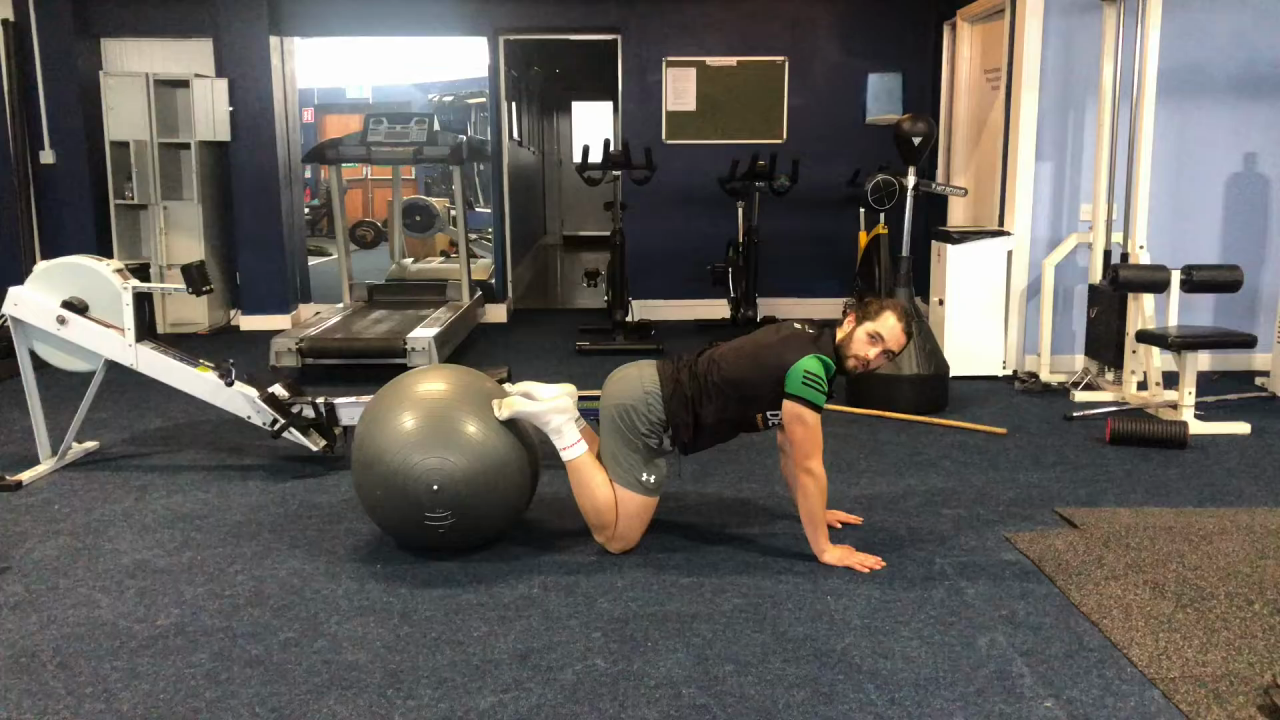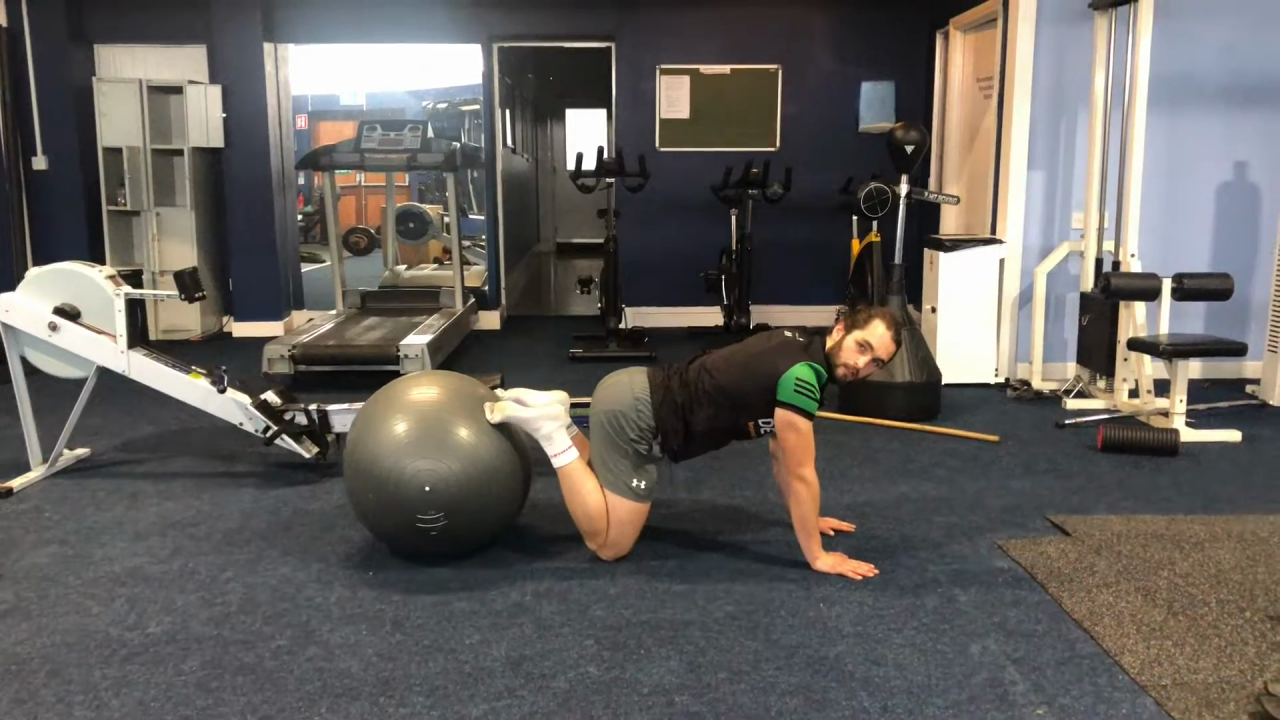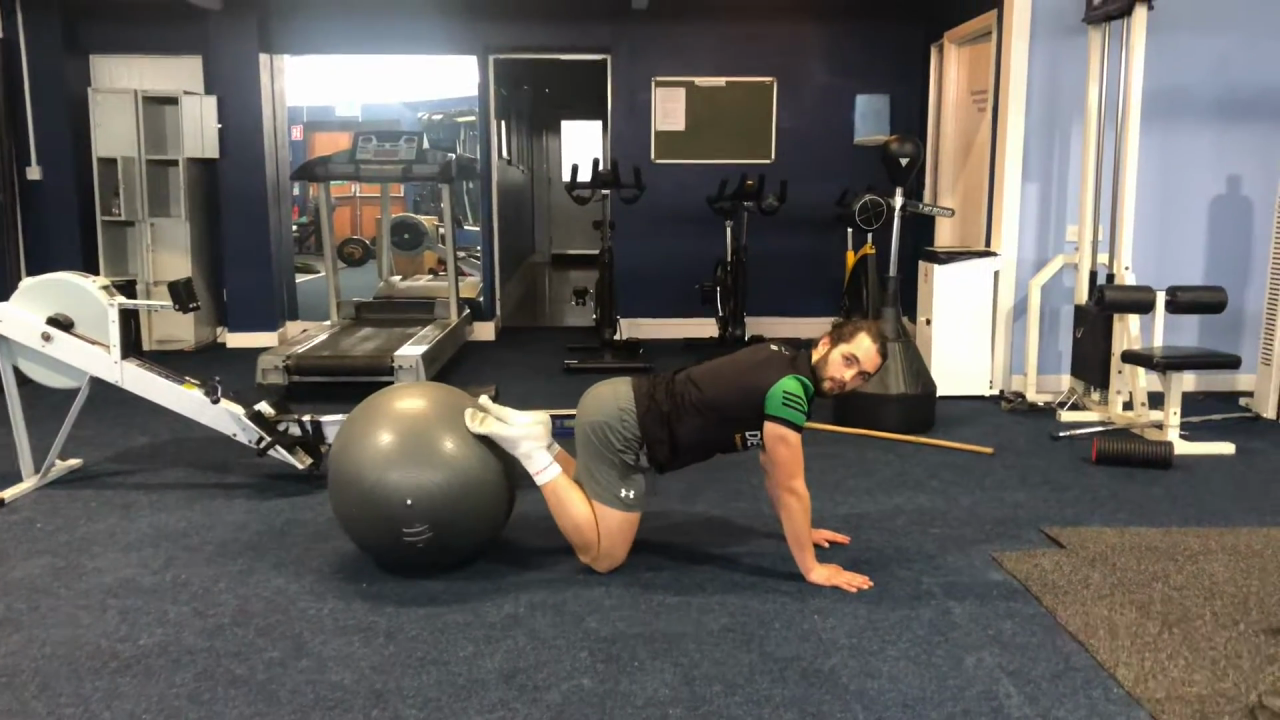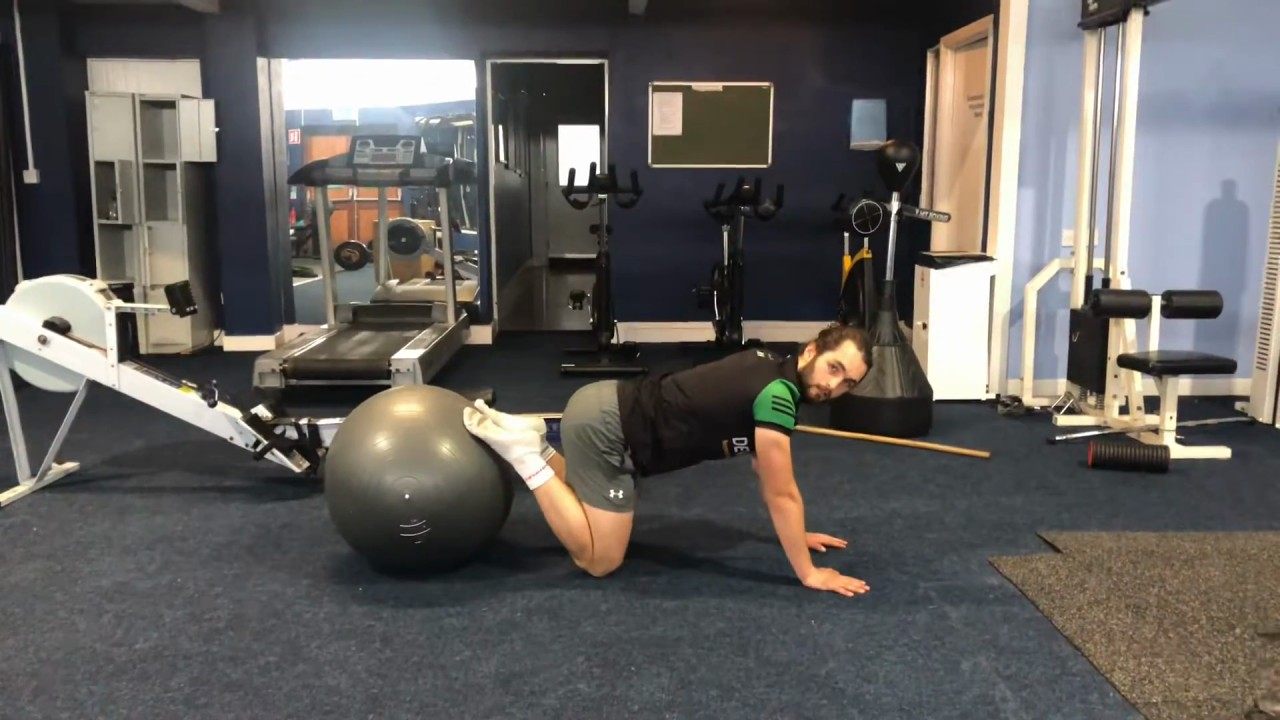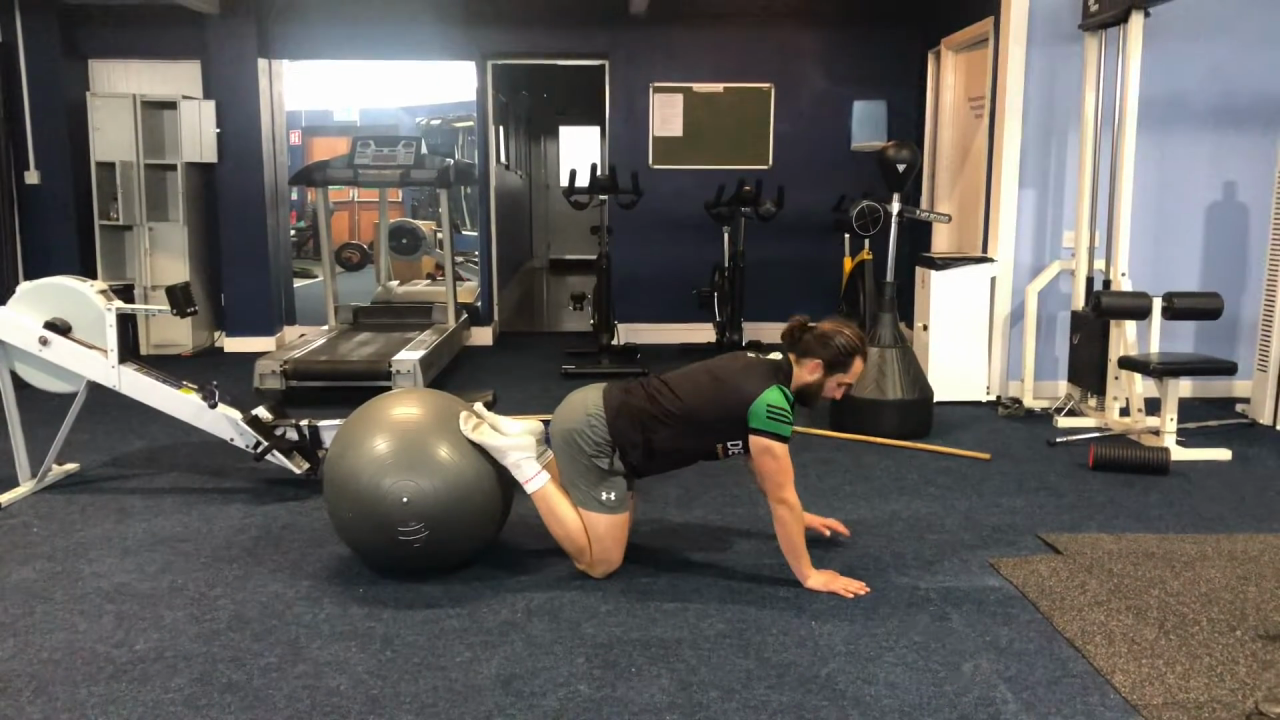
dt=0.5s
person 1, frame 1
left shoulder: (808, 340)
right shoulder: (811, 367)
left elbow: (788, 445)
right elbow: (808, 466)
left wrist: (814, 512)
right wrist: (824, 549)
left hip: (645, 385)
right hip: (646, 406)
left knee: (616, 492)
right knee: (617, 535)
left ankle: (557, 406)
right ankle: (558, 421)
person 1, frame 2
left shoulder: (800, 348)
right shoulder: (802, 375)
left elbow: (781, 453)
right elbow: (801, 474)
left wrist: (807, 517)
right wrist: (817, 556)
left hip: (636, 392)
right hip: (637, 414)
left knee: (608, 501)
right knee: (610, 543)
left ankle: (553, 414)
right ankle: (549, 429)
person 1, frame 3
left shoulder: (786, 363)
right shoulder: (789, 389)
left elbow: (773, 467)
right elbow: (790, 488)
left wrist: (801, 531)
right wrist: (811, 568)
left hip: (619, 403)
right hip: (620, 424)
left knee: (602, 514)
right knee: (604, 555)
left ankle: (534, 434)
right ankle: (531, 446)
person 1, frame 4
left shoulder: (774, 370)
right shoulder: (777, 395)
left elbow: (765, 470)
right elbow: (782, 493)
left wrist: (796, 534)
right wrist: (808, 573)
left hip: (606, 405)
right hip: (605, 427)
left knee: (601, 520)
right knee: (600, 559)
left ankle: (529, 439)
right ankle: (523, 451)
person 1, frame 5
left shoulder: (767, 369)
right shoulder: (770, 399)
left elbow: (761, 462)
right elbow: (781, 497)
left wrist: (800, 518)
right wrist: (808, 576)
left hip: (596, 410)
right hip: (593, 432)
left knee: (615, 521)
right knee: (601, 562)
left ankle: (524, 438)
right ankle: (519, 456)
